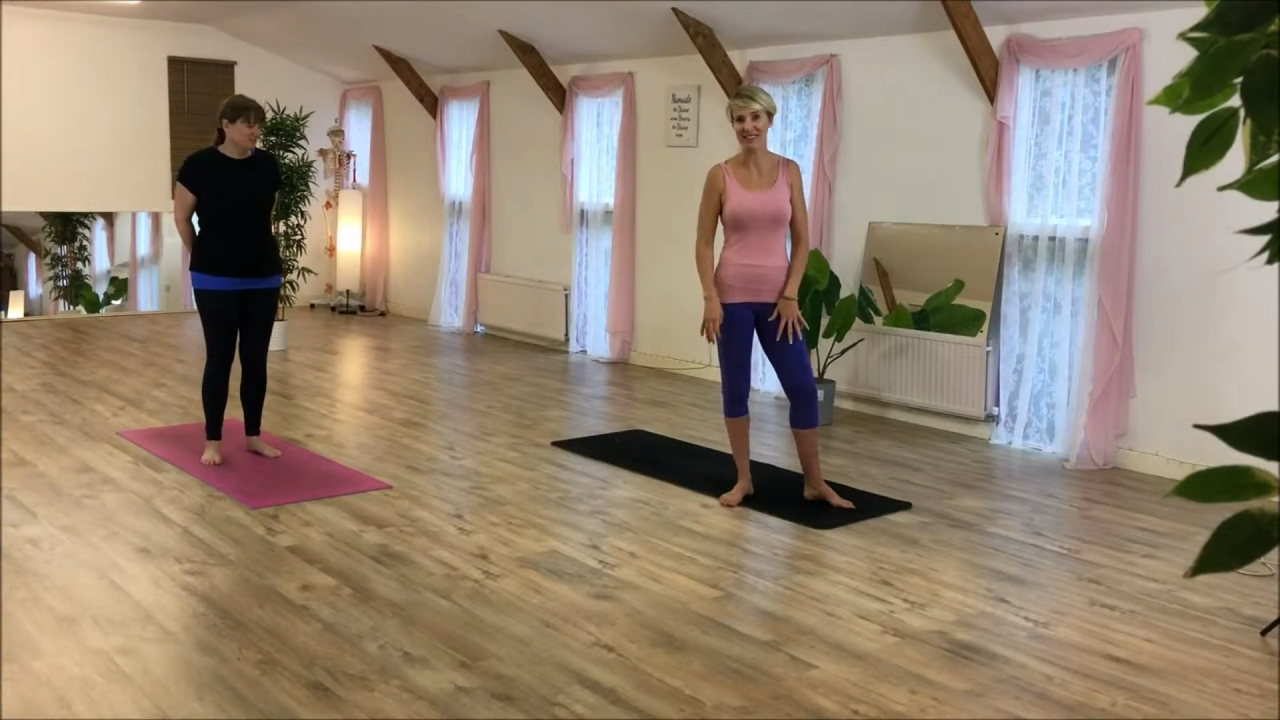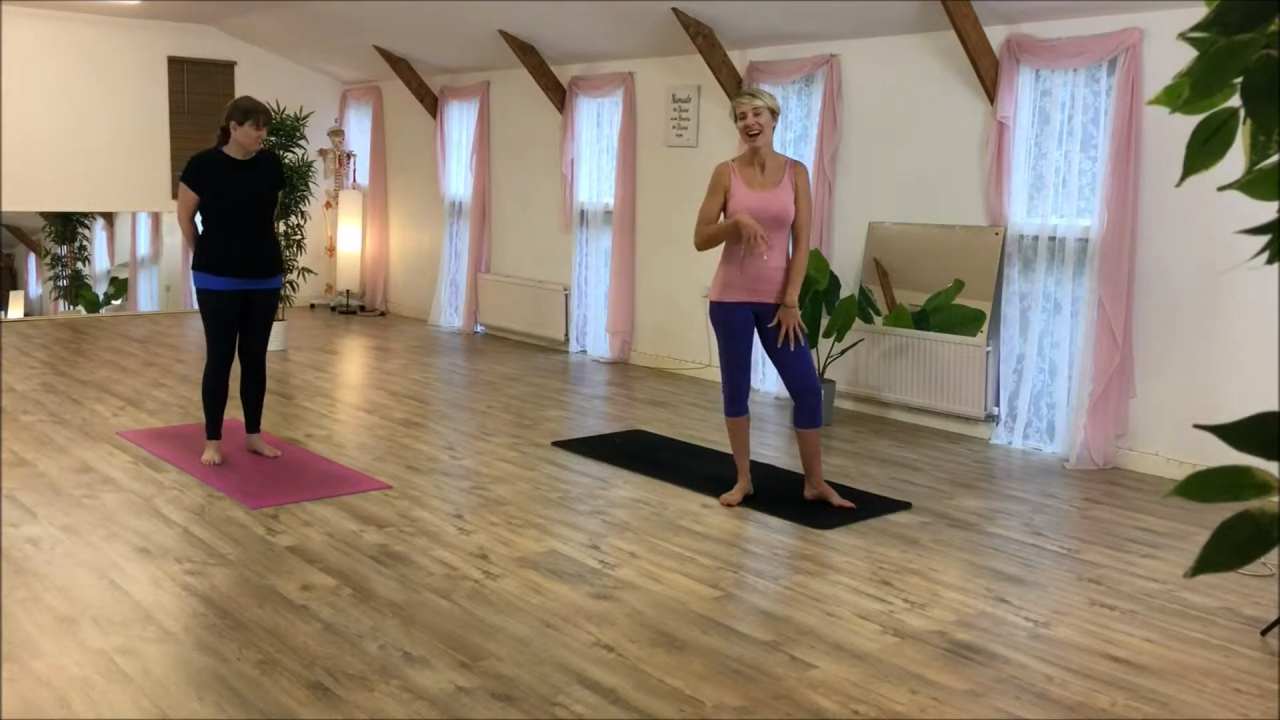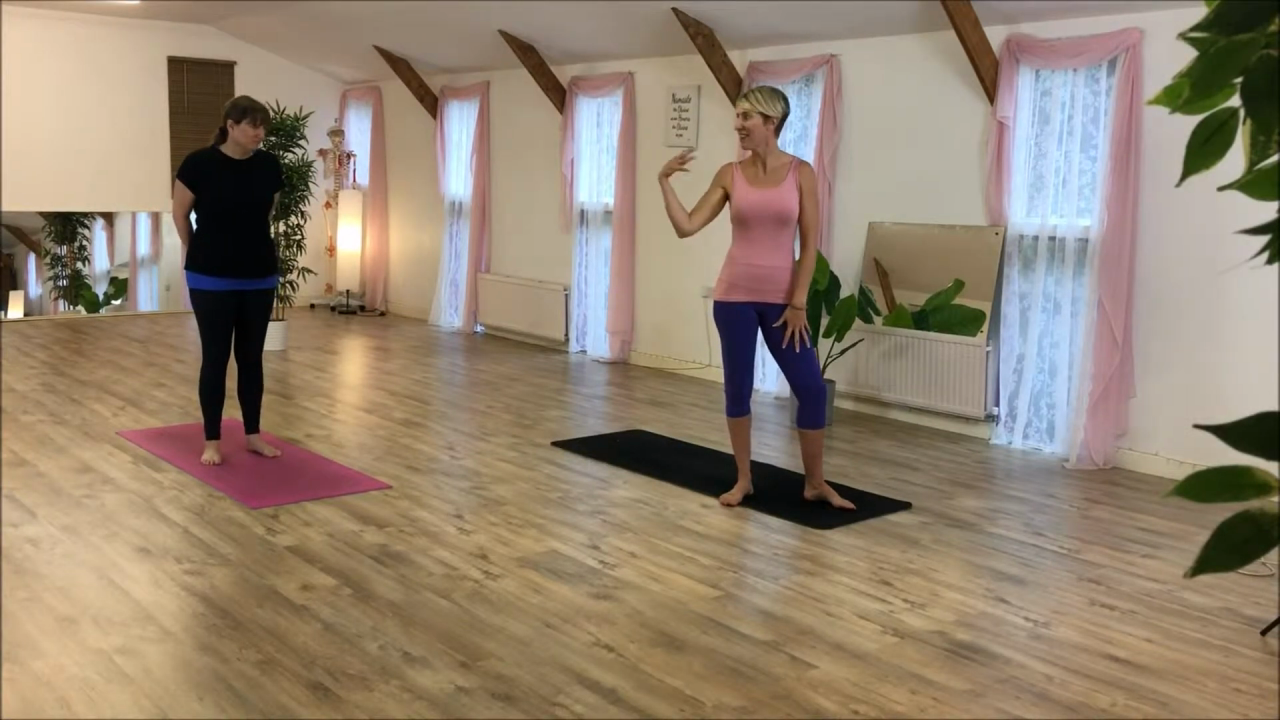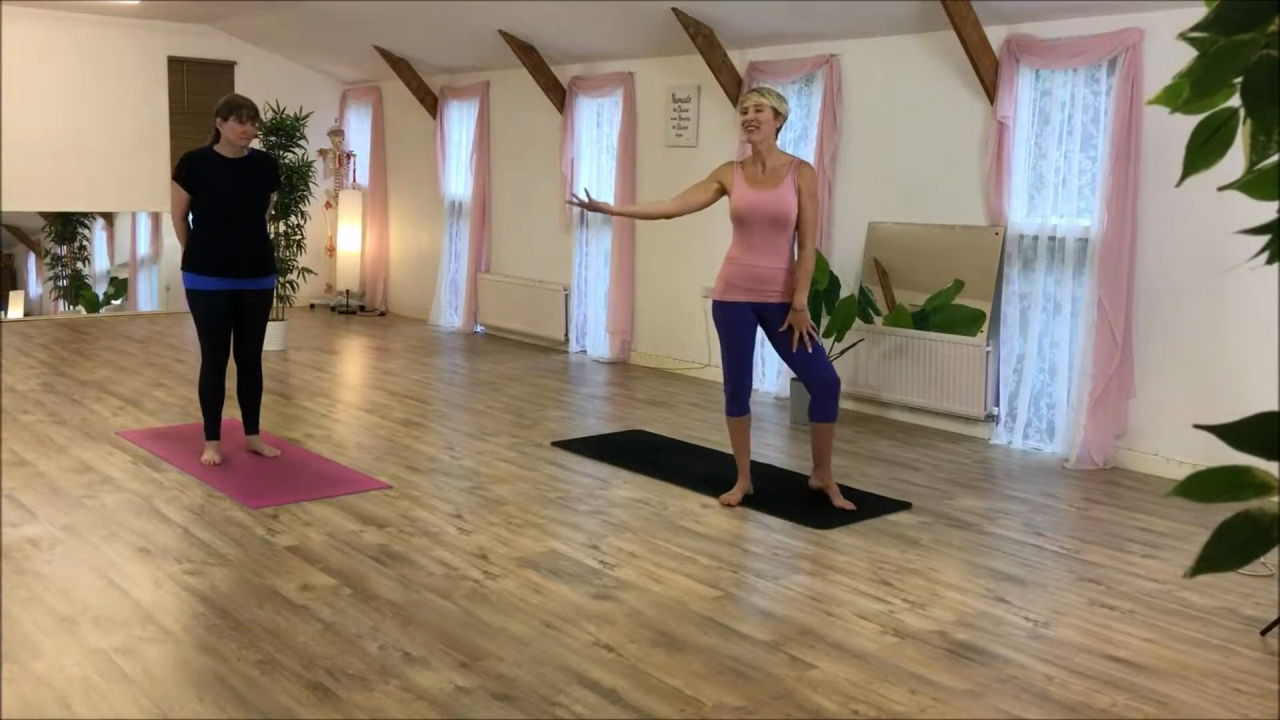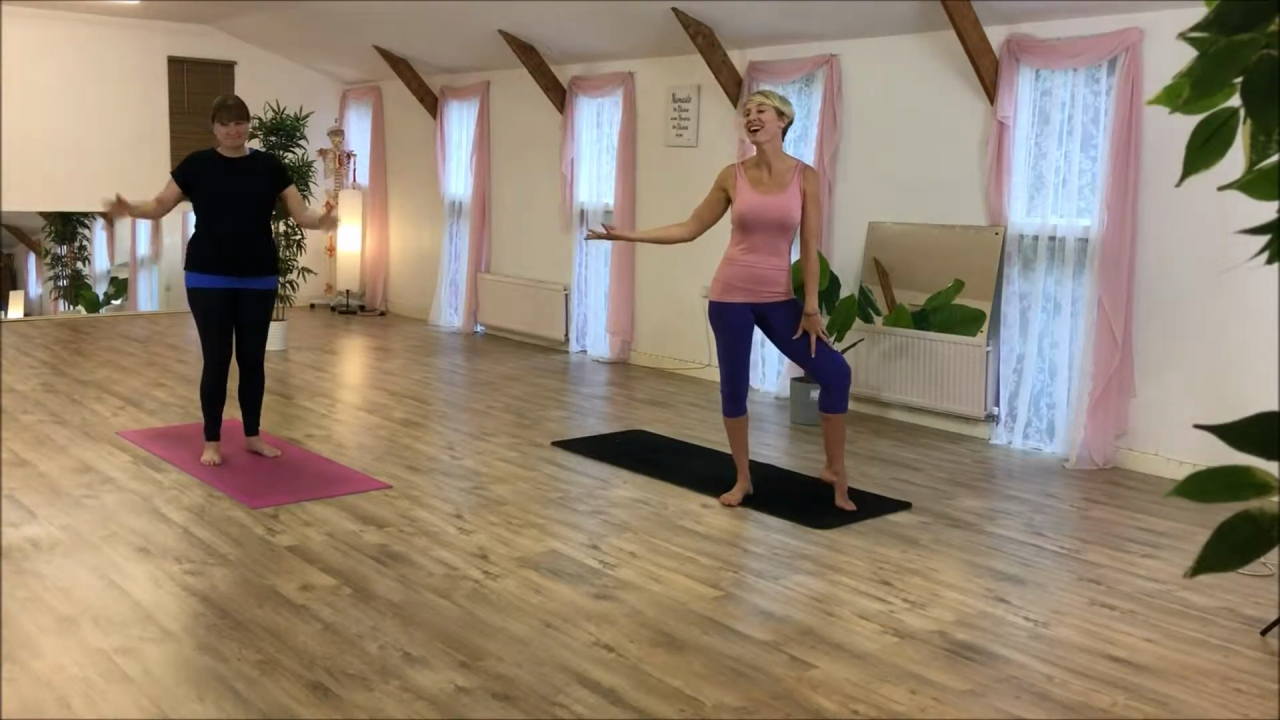
dt=0.4s
person 1, frame 1
left shoulder: (789, 171)
right shoulder: (720, 175)
left elbow: (801, 240)
right elbow: (704, 243)
left wrist: (790, 294)
right wrist: (710, 298)
left hip: (776, 296)
right hip: (732, 295)
left knee: (803, 388)
right knee: (735, 389)
left ankle: (814, 482)
right ankle: (743, 479)
person 1, frame 2
left shoulder: (795, 172)
right shoulder: (726, 173)
left elbow: (801, 244)
right elbow: (701, 238)
left wrist: (790, 302)
right wrist: (737, 223)
left hip: (777, 297)
right hip: (731, 295)
left knee: (806, 388)
right knee: (736, 388)
left ankle: (815, 482)
right ankle: (743, 479)
person 1, frame 3
left shoulder: (801, 171)
right shoulder: (730, 174)
left elbow: (810, 243)
right elbow: (686, 227)
left wrist: (799, 303)
right wrist: (664, 181)
left hip: (781, 297)
right hip: (735, 295)
left knee: (811, 388)
right knee: (738, 388)
left ankle: (816, 483)
right ankle: (742, 479)
person 1, frame 4
left shoulder: (801, 172)
right shoulder: (729, 173)
left elbow: (807, 245)
right elbow: (671, 208)
left wrist: (799, 304)
right wrist: (608, 208)
left hip: (781, 297)
right hip: (734, 294)
left knee: (824, 381)
right knee: (737, 389)
left ankle: (823, 475)
right ankle: (743, 479)
person 1, frame 5
left shoulder: (805, 176)
right shoulder: (732, 176)
left elbow: (809, 248)
right elbow: (690, 229)
left wrist: (811, 308)
right wrist: (627, 235)
left hip: (777, 297)
right hip: (731, 294)
left knee: (834, 370)
right knee: (734, 388)
left ankle: (835, 469)
right ankle: (742, 479)
person 2, frame 1
left shoulder: (267, 164)
right shoulder: (200, 164)
right elbow: (182, 218)
right wrist: (204, 257)
left hip: (263, 277)
right hip: (216, 281)
left knee: (256, 358)
right knee: (219, 358)
left ankle: (253, 435)
right ankle: (212, 441)
person 2, frame 2
left shoulder: (271, 165)
right shoulder: (204, 165)
right elbow: (185, 217)
right wrist: (206, 256)
left hip: (265, 277)
right hip: (218, 280)
left knee: (255, 357)
right knee: (220, 357)
left ankle: (253, 435)
right ankle: (212, 440)
person 2, frame 3
left shoulder: (270, 166)
right shoulder: (200, 163)
right elbow: (180, 214)
right wrist: (200, 255)
left hip: (259, 278)
right hip: (212, 280)
left knee: (251, 357)
right knee: (215, 358)
left ankle: (253, 435)
right ankle: (212, 440)
person 2, frame 4
left shoulder: (265, 166)
right shoulder: (194, 164)
right elbow: (179, 218)
right wrist: (199, 256)
left hip: (257, 278)
right hip: (208, 281)
left knee: (250, 358)
right knee: (214, 358)
left ankle: (253, 436)
right ankle: (212, 441)
person 2, frame 5
left shoulder: (269, 165)
right shoulder: (197, 165)
left elbow: (299, 212)
right elbow: (161, 205)
left wrist: (320, 220)
right wrist: (131, 210)
left hip: (258, 279)
right hip: (209, 279)
left knee: (252, 358)
right knee: (217, 358)
left ankle: (253, 436)
right ankle: (211, 441)
